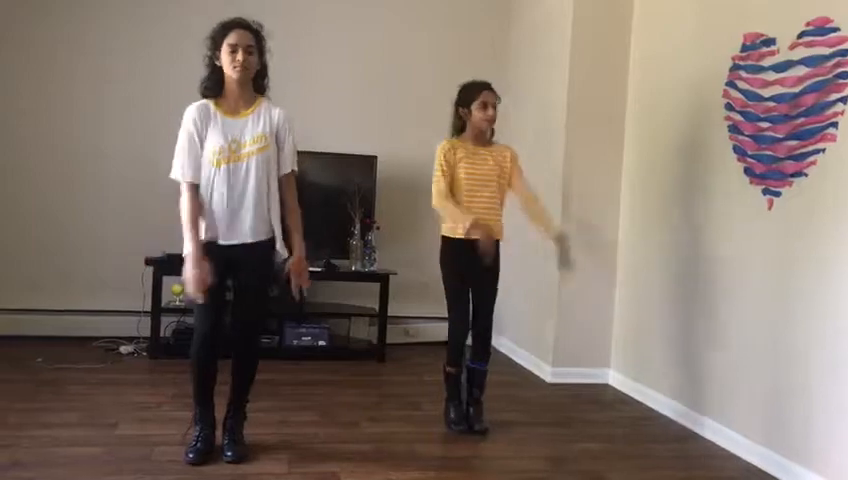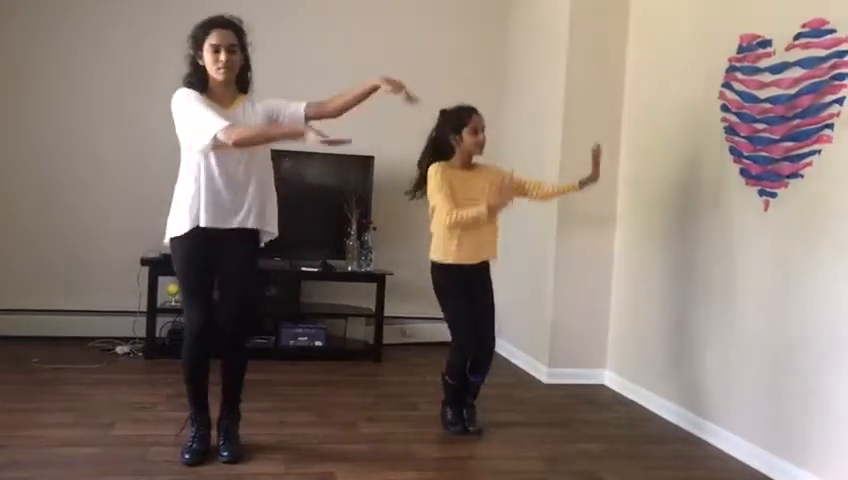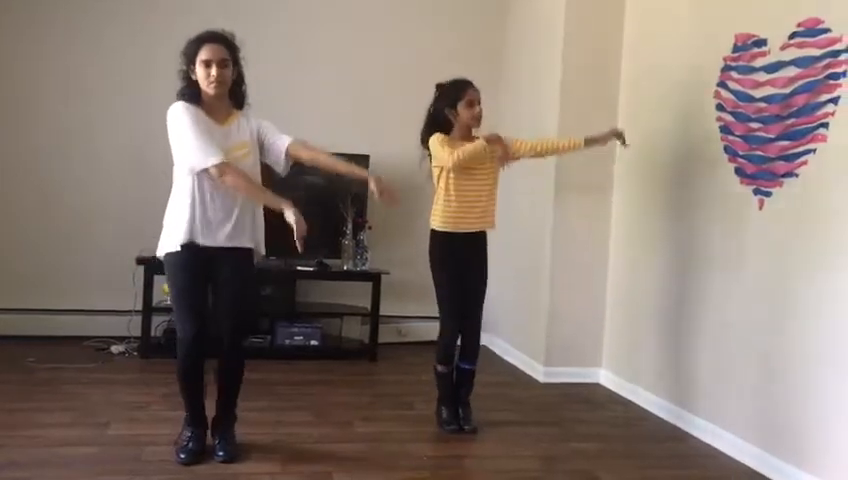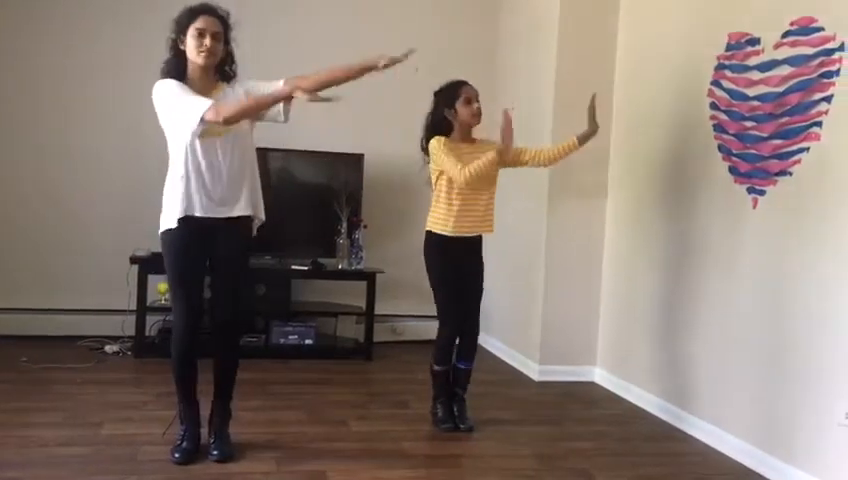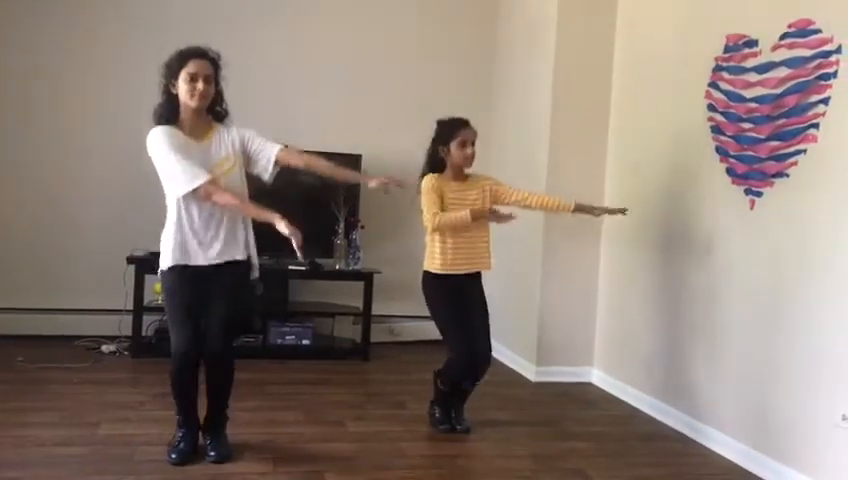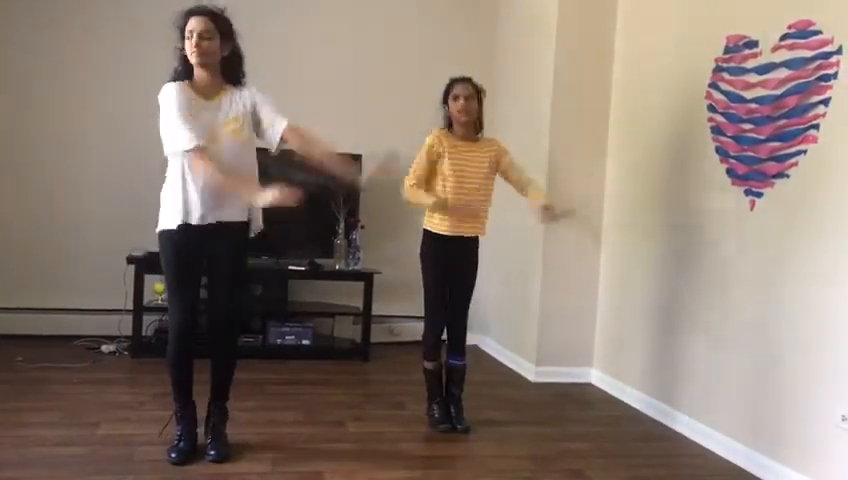
dt=0.5s
person 1, frame 1
left shoulder: (275, 116)
right shoulder: (198, 114)
left elbow: (286, 185)
right elbow: (189, 189)
left wrist: (298, 249)
right wrist: (192, 254)
left hip: (258, 242)
right hip: (211, 241)
left knee: (247, 335)
right knee: (206, 332)
left ankle: (234, 426)
right ankle: (203, 426)
person 1, frame 2
left shoulder: (261, 107)
right shoulder: (186, 101)
left elbow: (325, 107)
right elbow: (234, 136)
left wrist: (377, 84)
right wrist: (303, 130)
left hip: (241, 231)
right hip: (193, 229)
left knee: (233, 330)
right knee: (198, 329)
left ankle: (229, 425)
right ankle: (199, 426)
person 1, frame 3
left shoulder: (252, 124)
right shoulder: (181, 115)
left elbow: (305, 152)
right elbow: (223, 172)
left wrist: (367, 176)
right wrist: (285, 206)
left hip: (236, 245)
right hip: (187, 243)
left knee: (231, 340)
right knee: (190, 337)
left ankle: (224, 427)
right ankle: (194, 427)
person 1, frame 4
left shoulder: (242, 90)
right shoulder: (167, 91)
left elbow: (309, 83)
right elbow: (222, 115)
left wrist: (374, 64)
right wrist: (289, 92)
left hip: (233, 219)
right hip: (185, 219)
left knee: (227, 323)
right knee: (187, 323)
left ankle: (220, 423)
right ankle: (189, 424)
person 1, frame 5
left shoulder: (235, 136)
right shoulder: (161, 139)
left elbow: (296, 158)
right elbow: (212, 193)
left wrist: (363, 180)
right wrist: (274, 219)
left hip: (231, 260)
right hip: (183, 260)
left knee: (218, 347)
right knee: (186, 348)
left ankle: (215, 427)
right ankle: (186, 428)
person 1, frame 6
left shoulder: (248, 98)
right shoulder: (174, 95)
left elbow: (296, 137)
right elbow: (198, 160)
left wrist: (346, 169)
right wrist: (258, 193)
left hip: (232, 224)
right hip: (182, 225)
left knee: (224, 326)
right knee: (182, 326)
left ankle: (216, 424)
right ankle: (184, 425)
person 2, frame 1
left shoulder: (505, 154)
right shoulder: (448, 149)
left elbow: (527, 197)
right elbow: (440, 200)
left wrist: (554, 233)
right wrist: (471, 226)
left hip: (491, 247)
right hip: (456, 247)
left knee: (483, 328)
right knee: (459, 326)
left ankle: (475, 403)
right ankle: (453, 403)
person 2, frame 2
left shoulder: (491, 174)
right shoulder: (438, 172)
left elbow: (537, 190)
right elbow: (449, 219)
left wrist: (584, 181)
right wrist: (494, 206)
left hip: (479, 270)
right hip: (447, 269)
left knee: (485, 346)
right knee: (464, 343)
left ankle: (467, 405)
right ankle: (450, 405)
person 2, frame 3
left shoulder: (494, 145)
right shoulder: (439, 141)
left elbow: (539, 148)
right elbow: (453, 161)
left wrist: (591, 141)
right wrist: (486, 142)
left hip: (476, 242)
right hip: (445, 240)
left knee: (472, 326)
right knee: (451, 325)
left ankle: (463, 401)
right ankle: (445, 402)
person 2, frame 4
left shoulder: (489, 149)
right shoulder: (439, 145)
left elbow: (539, 157)
right elbow: (465, 177)
left wrist: (585, 136)
right wrist: (500, 150)
left hip: (472, 246)
right hip: (441, 243)
left knee: (470, 327)
right knee: (450, 324)
left ankle: (458, 400)
right ankle: (440, 401)
person 2, frame 5
left shoulder: (485, 185)
right shoulder: (432, 182)
left elbow: (531, 199)
right elbow: (434, 222)
left wrist: (588, 209)
right wrist: (478, 214)
left hip: (471, 281)
right hip: (439, 280)
left knee: (482, 355)
right knee: (461, 352)
left ankle: (456, 405)
right ankle: (439, 403)
person 2, frame 6
left shoulder: (493, 148)
right shoulder: (436, 141)
left elbow: (522, 182)
right elbow: (410, 189)
left wrist: (544, 205)
right wrist: (445, 206)
left hip: (468, 244)
right hip: (437, 241)
left knee: (457, 322)
right knee: (435, 320)
left ankle: (453, 400)
right ankle: (434, 402)
